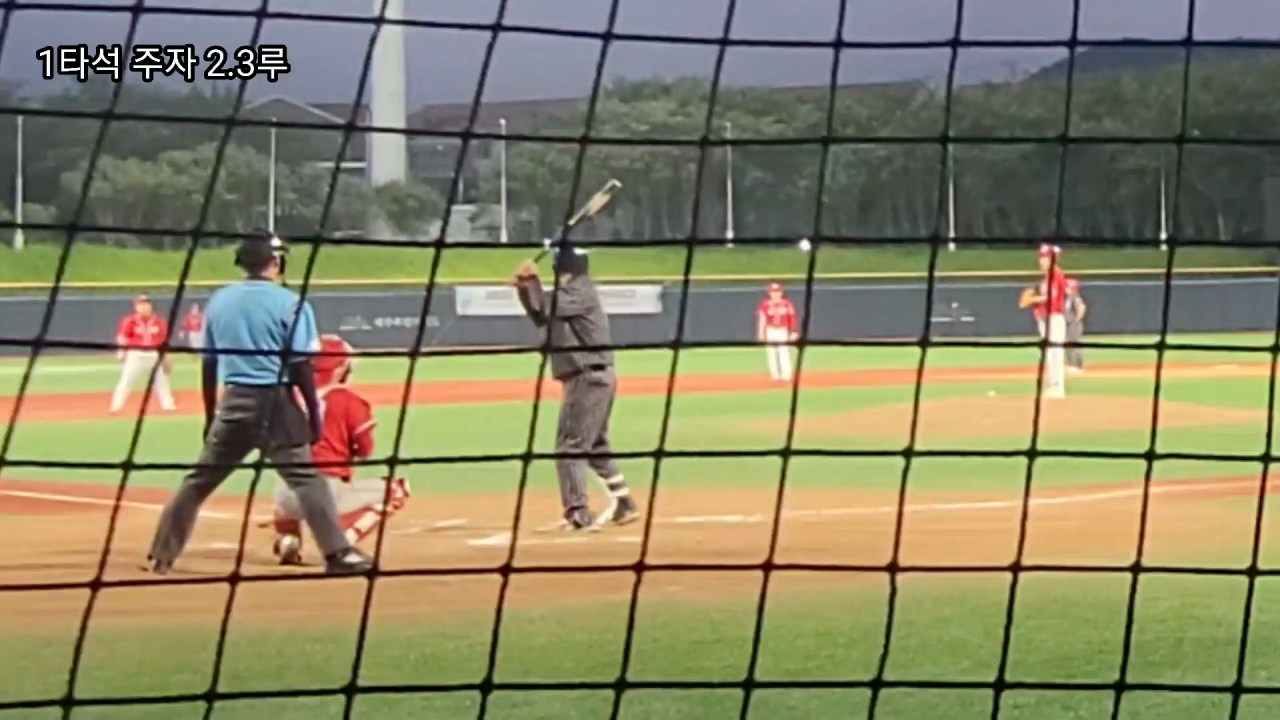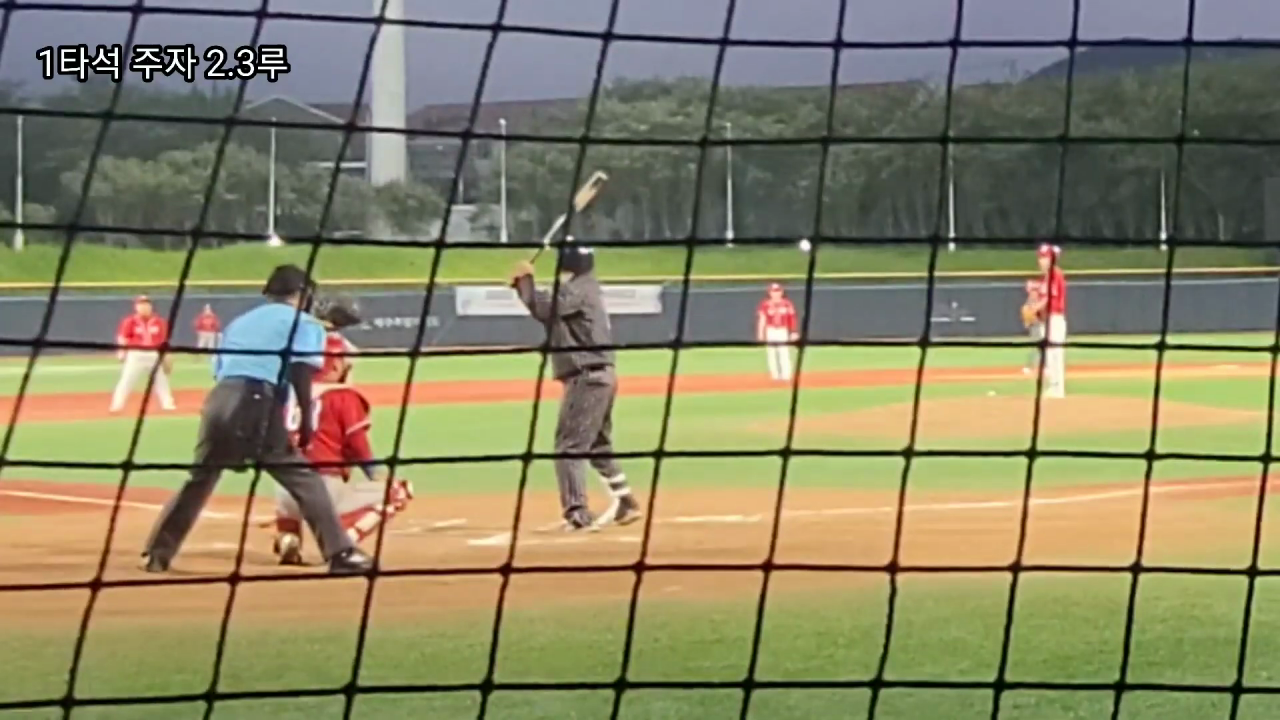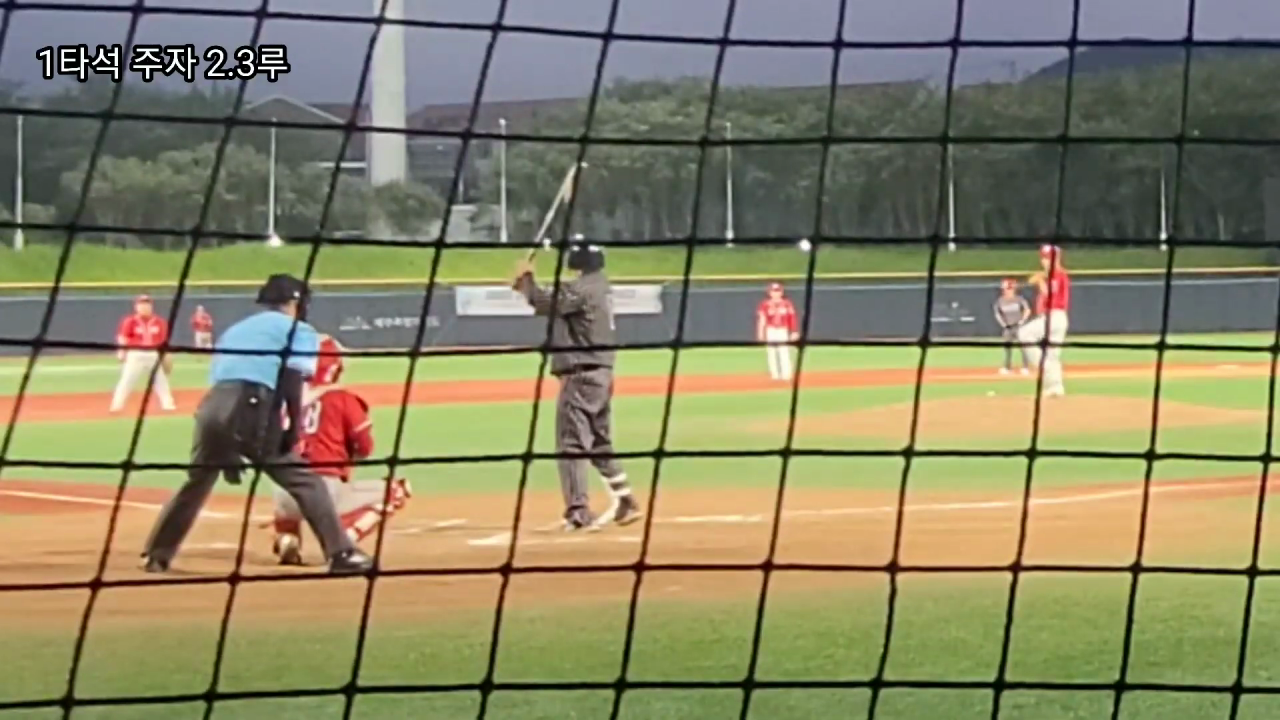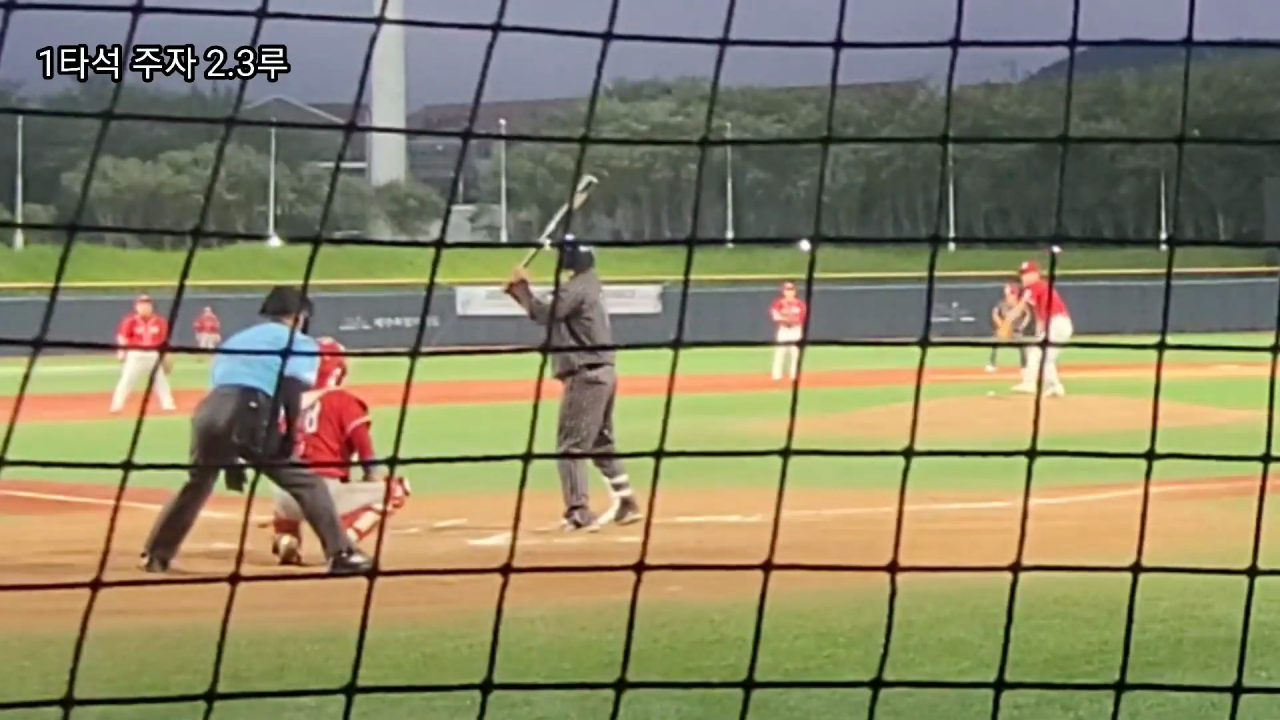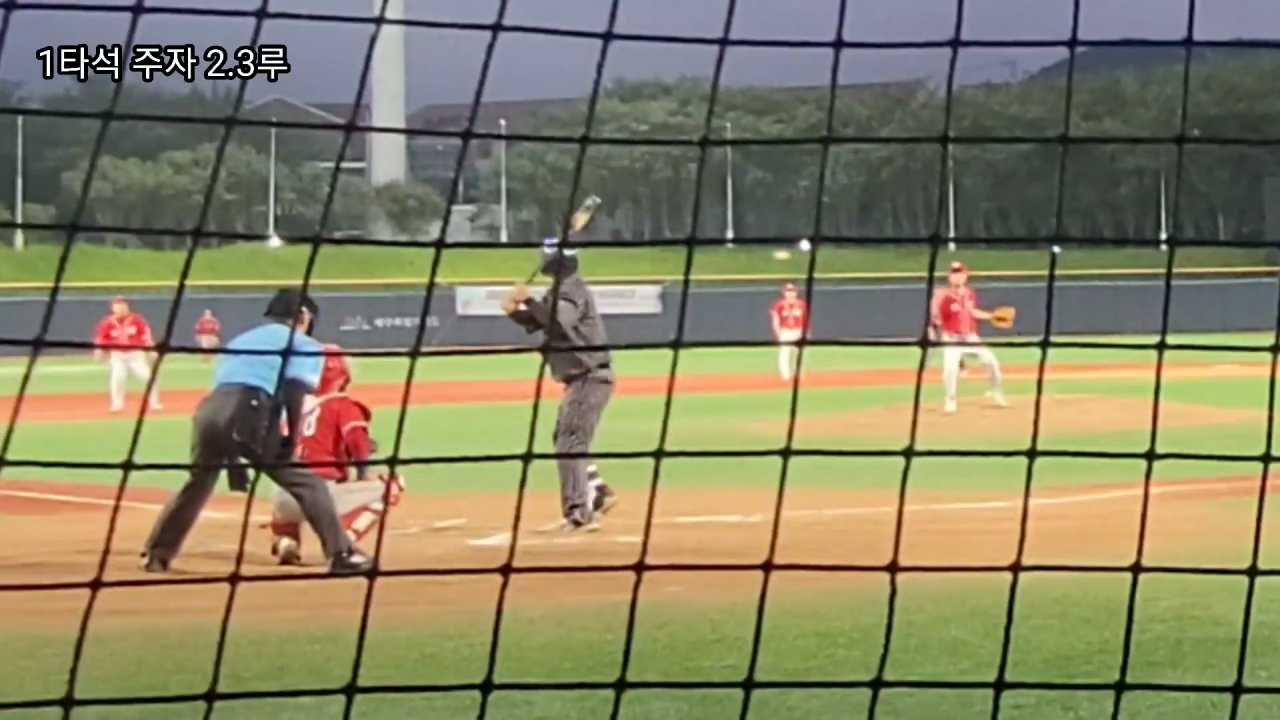
dt=1s
person 1, frame 1
left shoulder: (218, 301)
right shoulder: (290, 303)
left elbow: (209, 365)
right elbow: (301, 366)
left wrist: (210, 416)
right wrist: (314, 413)
left hip: (232, 403)
right hip: (274, 403)
left knee: (199, 480)
right knee: (307, 479)
left ankle: (160, 556)
right ankle: (338, 553)
person 1, frame 2
left shoulder: (239, 321)
right shoulder: (304, 323)
right elbow: (301, 368)
left wrist: (233, 442)
right wrist: (306, 417)
left hip: (219, 401)
right hip: (258, 403)
left knee: (198, 481)
right knee: (304, 480)
left ankle: (155, 555)
right ankle: (341, 553)
person 1, frame 3
left shoulder: (233, 330)
right shoulder: (297, 329)
right elbow: (291, 375)
left wrist: (228, 451)
right wrist: (295, 424)
left hip: (213, 406)
right hip: (252, 408)
left knee: (196, 483)
right knee: (305, 481)
left ankle: (155, 555)
right ankle: (341, 554)
person 1, frame 4
left shoulder: (234, 340)
right shoulder: (298, 341)
right elbow: (291, 385)
left wrist: (231, 458)
right wrist: (291, 432)
left hip: (209, 411)
right hip: (249, 413)
left knee: (196, 485)
right knee: (307, 483)
left ankle: (155, 555)
right ankle: (341, 554)
person 1, frame 5
left shoulder: (239, 340)
right shoulder: (303, 343)
right elbow: (294, 387)
left wrist: (233, 458)
right wrist: (293, 434)
left hip: (211, 410)
right hip: (250, 413)
left knee: (197, 485)
right knee: (307, 483)
left ankle: (155, 555)
right ankle: (341, 554)
person 2, frame 1
left shoulder: (578, 291)
right shoulder: (575, 290)
left elbow: (547, 308)
right elbow: (541, 317)
left wrist: (532, 279)
right wrist: (524, 288)
left hip: (586, 378)
right hip: (597, 377)
left knee: (570, 448)
right knee: (596, 446)
left ankle: (579, 514)
right ankle: (623, 505)
person 2, frame 2
left shoulder: (576, 290)
right shoulder: (583, 288)
left elbow: (542, 307)
right elbow: (549, 315)
left wrist: (526, 279)
right wrist: (522, 286)
left hip: (587, 378)
right hip: (600, 376)
left knee: (568, 448)
right knee: (598, 445)
left ankle: (578, 514)
right ankle: (625, 503)
person 2, frame 3
left shoulder: (581, 288)
right shoulder: (597, 283)
left elbow: (543, 303)
right elbow: (555, 303)
left wrist: (526, 276)
right wrist: (526, 286)
left hip: (581, 375)
right hip: (600, 373)
left knee: (571, 444)
right knee: (599, 443)
left ankle: (579, 513)
right ankle: (625, 503)
person 2, frame 4
left shoulder: (577, 288)
right shoulder: (586, 284)
left elbow: (542, 314)
right elbow: (550, 311)
left wrist: (522, 285)
right wrist: (518, 292)
left hip: (585, 376)
right hip: (601, 374)
left knee: (571, 446)
right knee: (602, 443)
left ankle: (579, 513)
right ankle: (626, 504)
person 2, frame 5
left shoulder: (573, 291)
right shoulder: (558, 291)
left elbow: (559, 322)
right elbow: (536, 322)
left wrist: (529, 301)
right wrist: (516, 310)
left hip: (590, 378)
right hip: (583, 378)
left knee: (570, 445)
right knee: (566, 440)
left ankle: (579, 513)
right ankle: (599, 493)
person 3, frame 1
right shoulder: (345, 398)
right elbow: (365, 449)
right wrist: (346, 455)
left hip: (287, 494)
right hip: (327, 491)
right knee: (396, 490)
left ankle: (287, 540)
person 3, frame 2
left shoulder: (292, 390)
right shoulder: (344, 396)
right elbow: (359, 447)
right wrist: (379, 479)
left hip: (287, 493)
right hip: (326, 489)
right knee: (398, 492)
left ankle: (287, 540)
person 3, frame 3
right shoulder: (341, 398)
right elbow: (365, 447)
right wrist: (347, 456)
left hip: (285, 495)
right hip: (325, 491)
right knee: (396, 491)
left ankle: (287, 540)
person 3, frame 4
right shoulder: (341, 399)
right elbow: (361, 439)
right wrist: (371, 475)
left hip: (286, 496)
right hip: (324, 492)
right knee: (395, 490)
left ankle: (286, 539)
person 3, frame 5
right shoulder: (344, 405)
right elbow: (357, 441)
right wrist: (365, 476)
left hip: (284, 499)
right knee: (390, 486)
left ankle: (285, 541)
